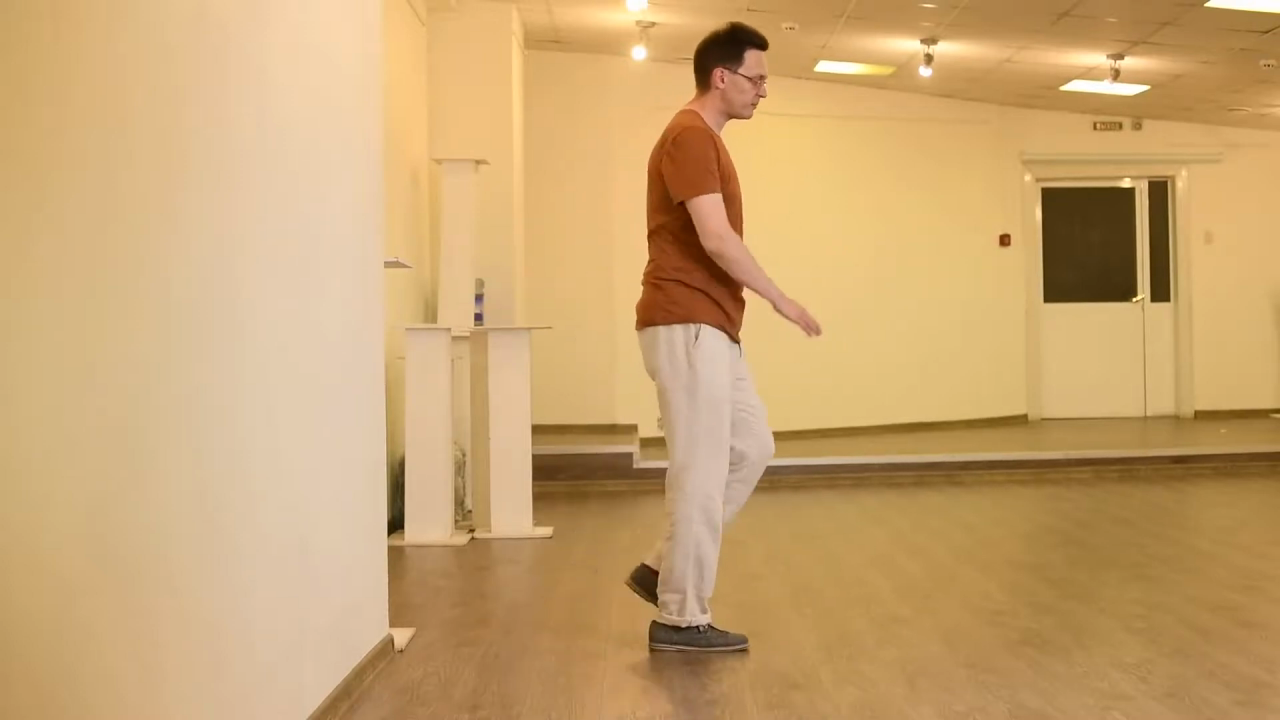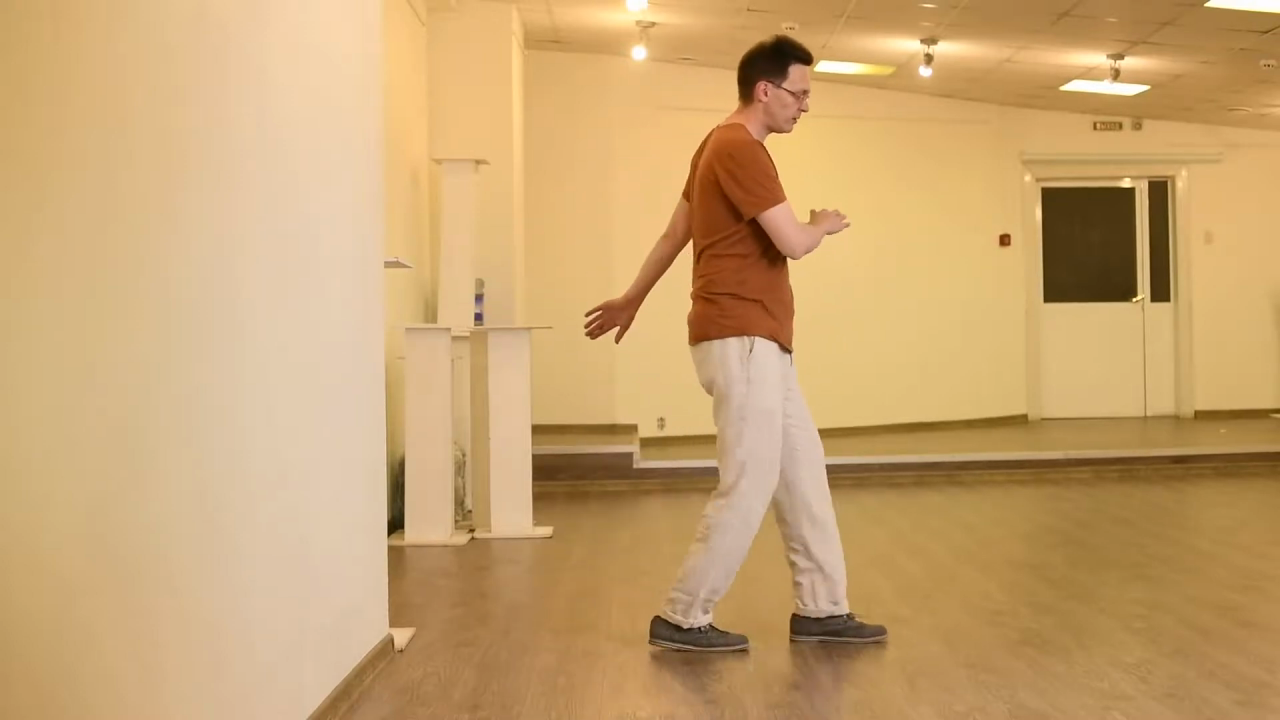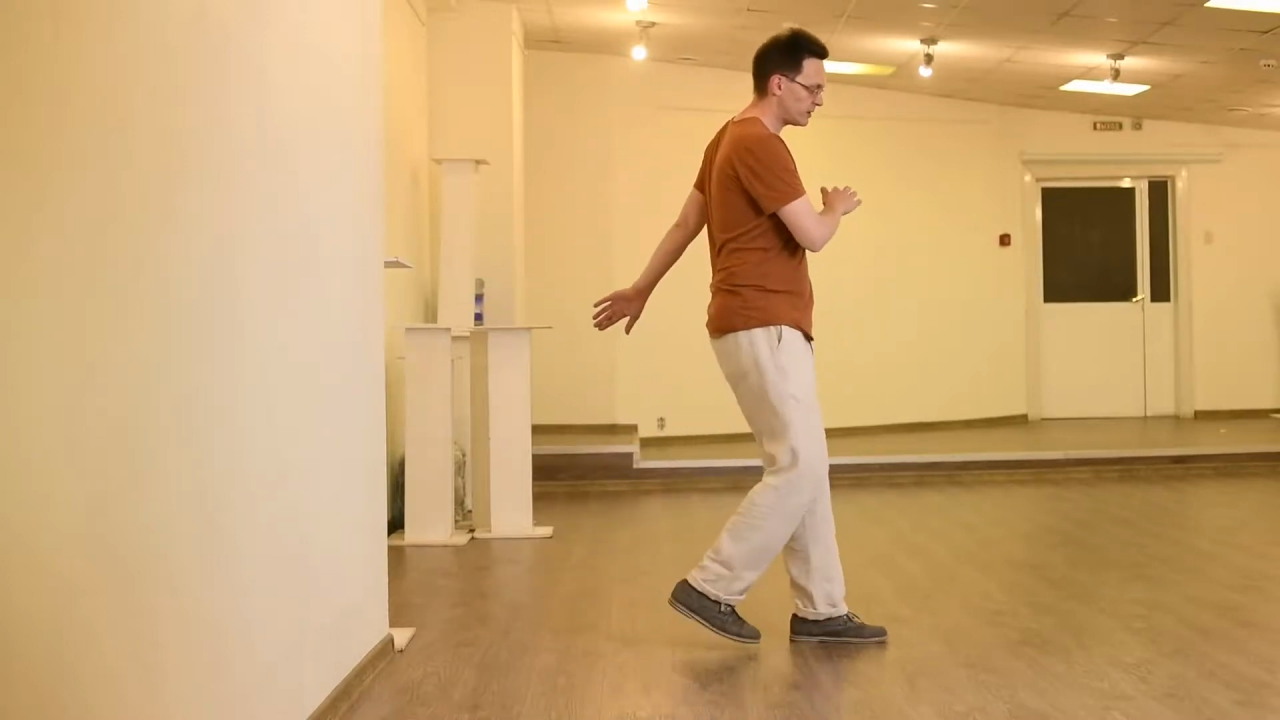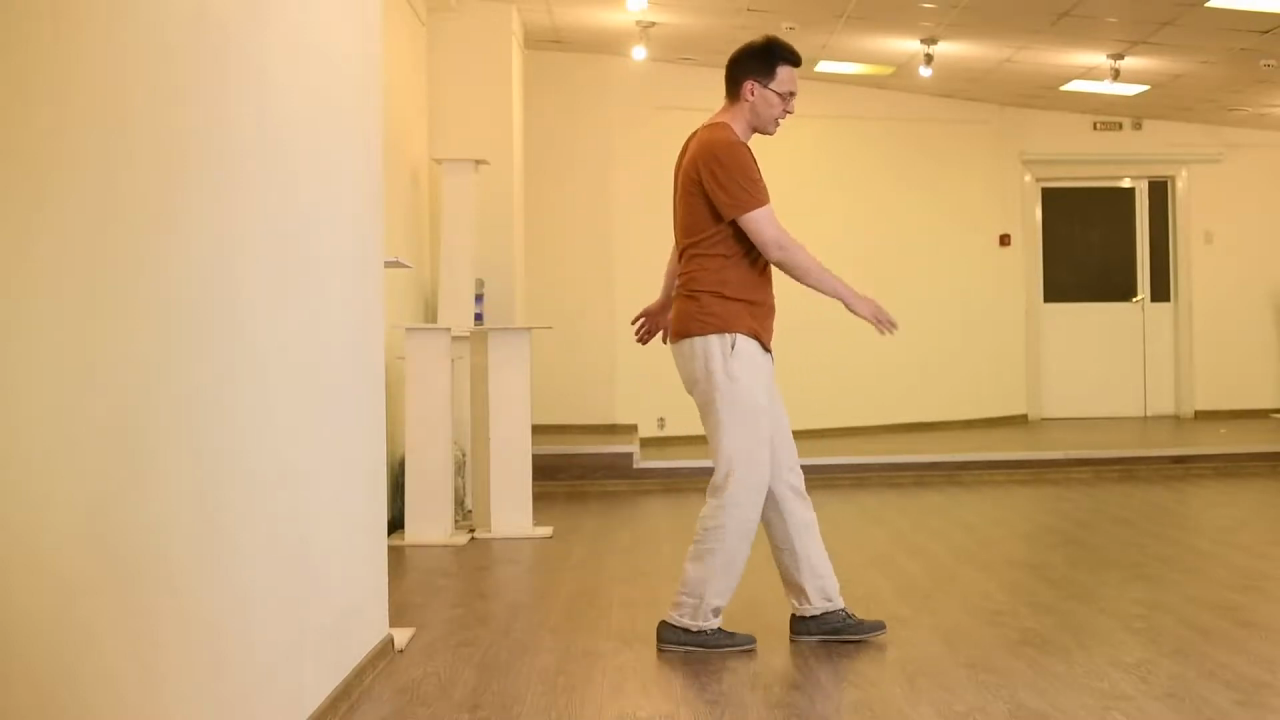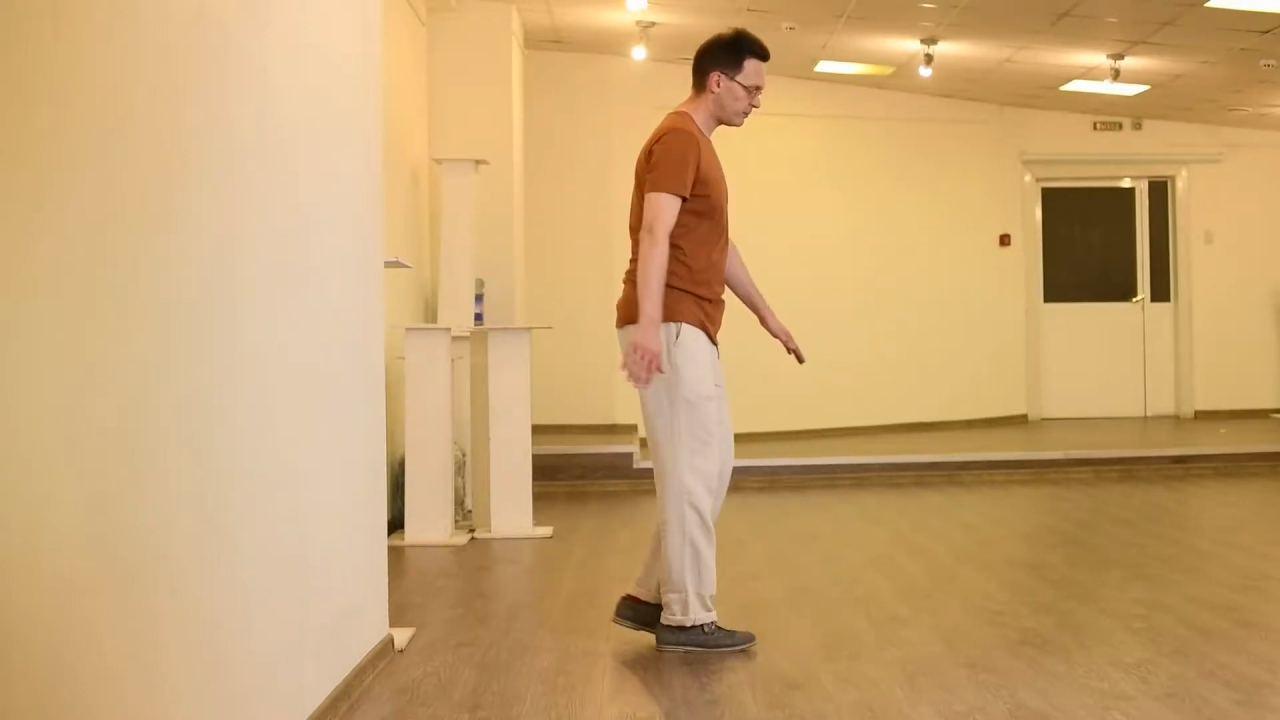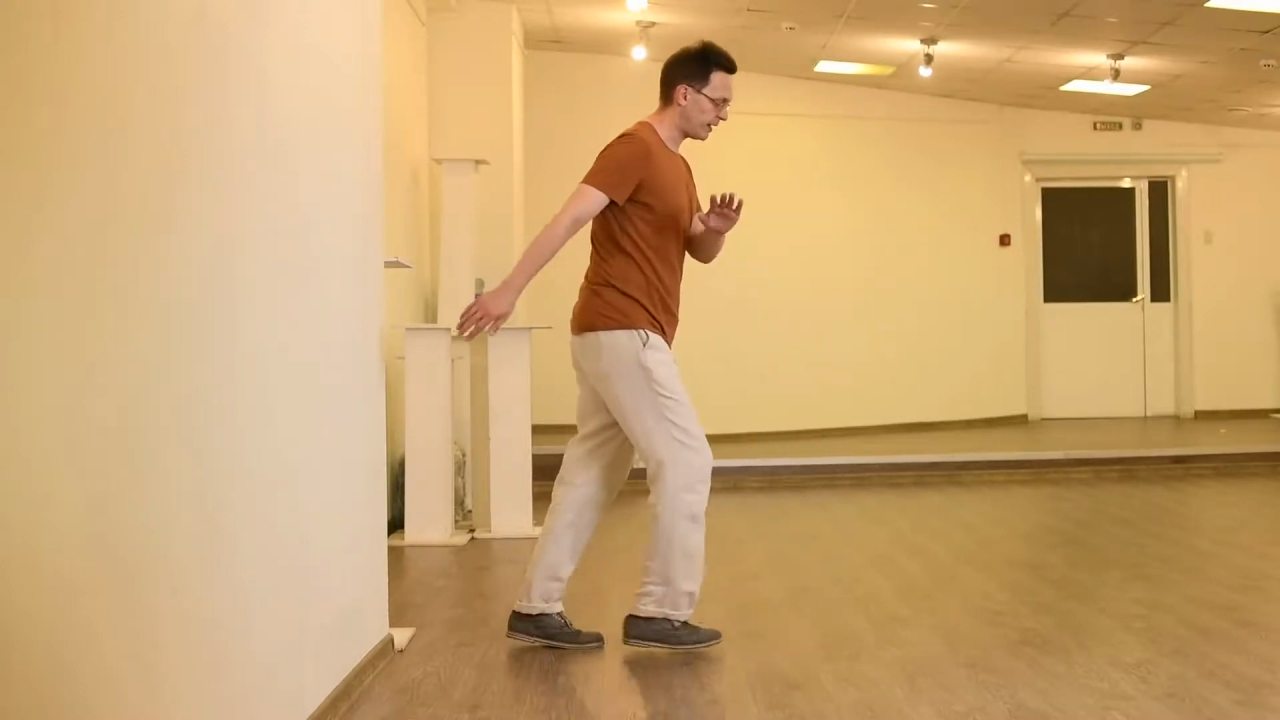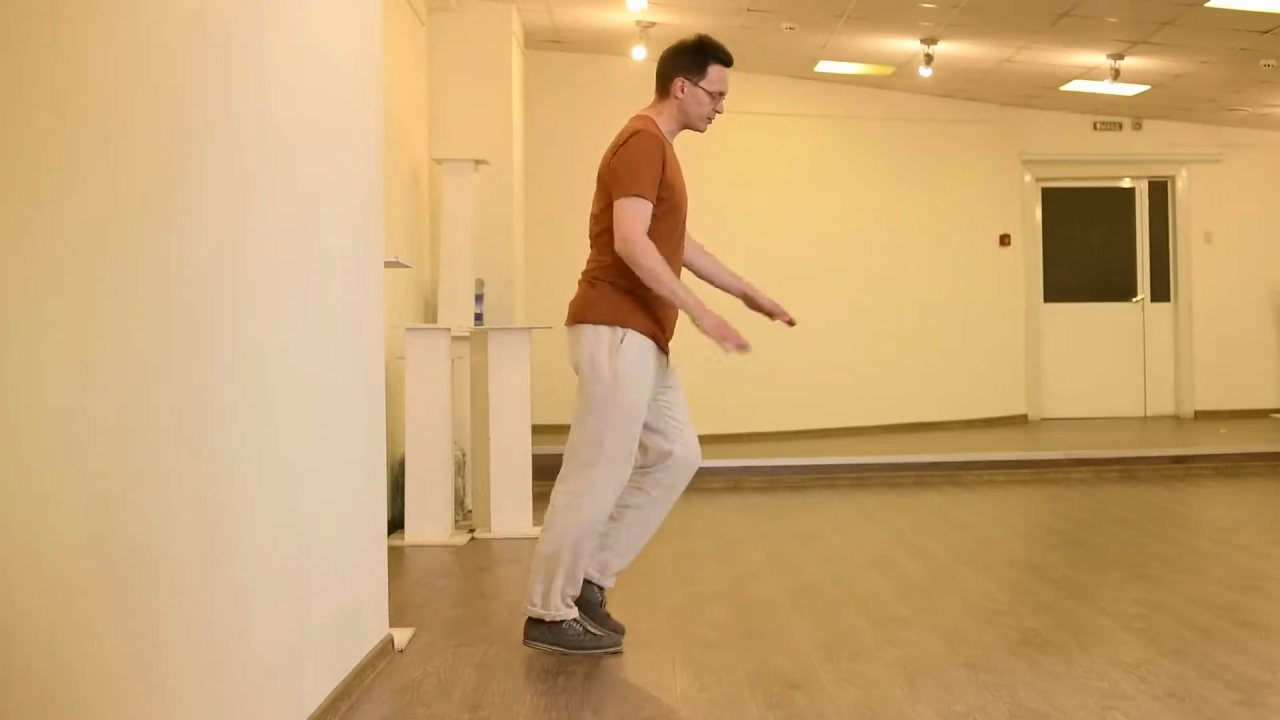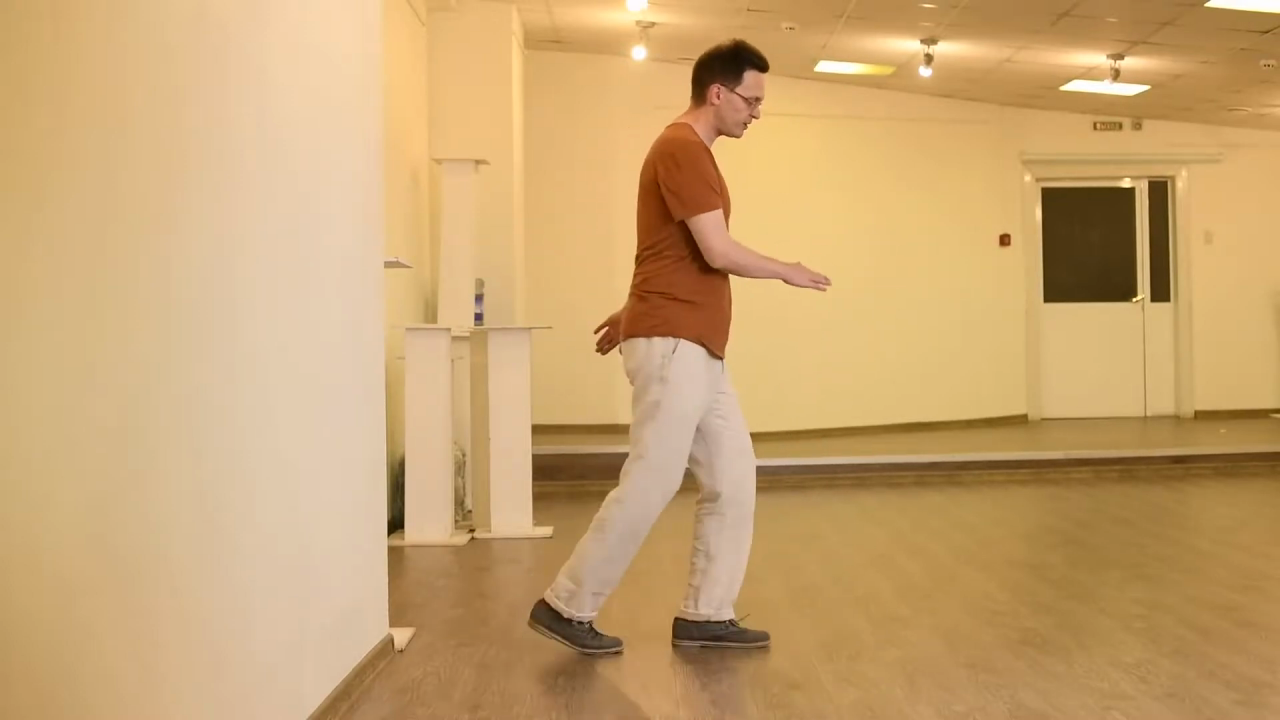
dt=0.3s
person 1, frame 1
left shoulder: (701, 137)
right shoulder: (689, 137)
right elbow: (716, 239)
right wrist: (782, 301)
left hip: (706, 328)
right hip: (686, 328)
left knee: (752, 448)
right knee: (698, 472)
left ankle: (667, 570)
right ankle: (680, 617)
person 1, frame 2
left shoulder: (722, 147)
right shoulder: (740, 150)
left elbow: (674, 232)
right elbow: (792, 243)
left wrist: (633, 299)
right wrist: (824, 224)
left hip: (754, 340)
right hip: (740, 339)
left knee: (803, 469)
right knee: (750, 480)
left ankle: (822, 609)
right ankle: (683, 616)
person 1, frame 3
left shoulder: (730, 139)
right shoulder: (759, 145)
left elbow: (685, 223)
right elbow: (813, 236)
left wrist: (641, 290)
right wrist: (838, 207)
left hip: (764, 330)
right hip: (763, 329)
left knee: (806, 467)
right knee: (799, 466)
left ankle: (820, 610)
right ankle: (710, 586)
person 1, frame 4
left shoulder: (714, 146)
right shoulder: (723, 149)
left elbow: (707, 245)
right elbow: (777, 247)
left wrist: (665, 303)
right wrist: (852, 297)
left hip: (726, 337)
right hip: (722, 337)
left knee: (779, 474)
right knee: (744, 478)
left ankle: (817, 609)
right ankle: (690, 619)
person 1, frame 5
left shoulder: (694, 143)
right shoulder: (677, 139)
left elbow: (720, 248)
right elbow: (655, 235)
left wrist: (767, 316)
right wrist: (647, 324)
left hip: (680, 329)
right hip: (670, 328)
left knee: (706, 465)
right knee: (692, 468)
left ankle: (650, 595)
right ankle: (686, 617)
person 1, frame 6
left shoulder: (674, 164)
right shoulder: (634, 149)
left elbow: (699, 250)
right elbow: (565, 222)
left wrist: (716, 227)
right wrist: (507, 290)
left hip: (628, 338)
right hip: (622, 337)
left knee: (593, 475)
right knee: (686, 462)
left ankle: (536, 608)
right ankle: (660, 609)
person 1, frame 7
left shoulder: (659, 149)
right shoulder: (641, 142)
left elbow: (677, 245)
right elbow: (632, 242)
left wrist: (749, 292)
right wrist: (699, 312)
left hip: (639, 338)
right hip: (617, 332)
left knee: (678, 455)
right knee: (598, 471)
left ankle: (588, 579)
right ankle: (549, 612)
person 1, frame 8
left shoulder: (688, 152)
right shoulder: (684, 151)
right elbow: (719, 252)
left wrist: (626, 314)
right wrist: (788, 271)
left hip: (691, 344)
right hip: (671, 343)
left knee: (732, 476)
right knee: (649, 483)
left ankle: (706, 614)
right ankle: (565, 604)
